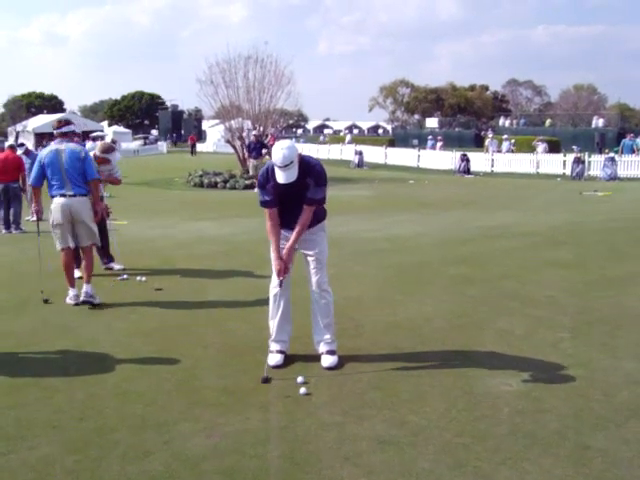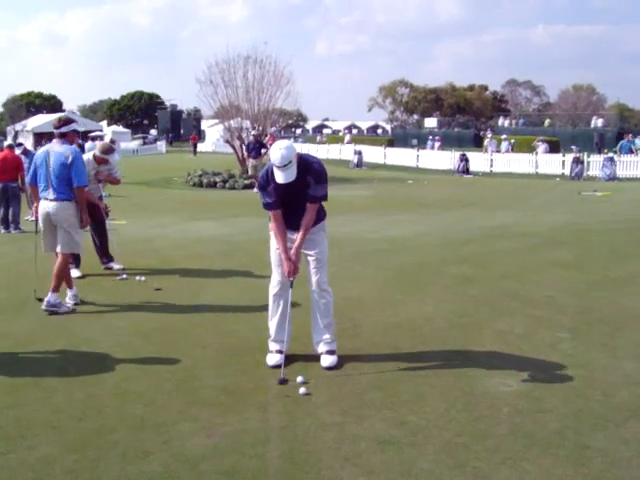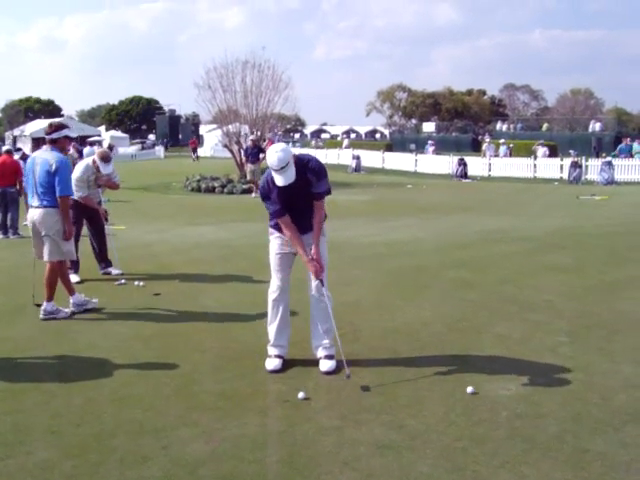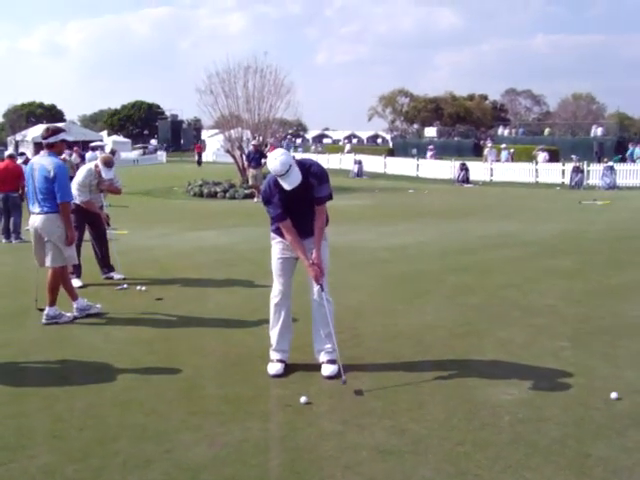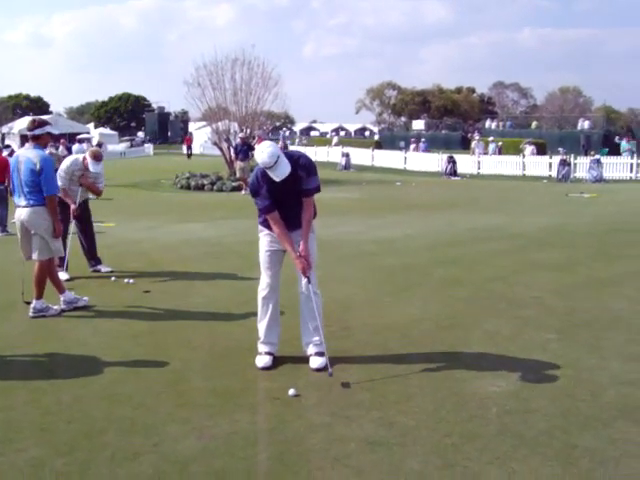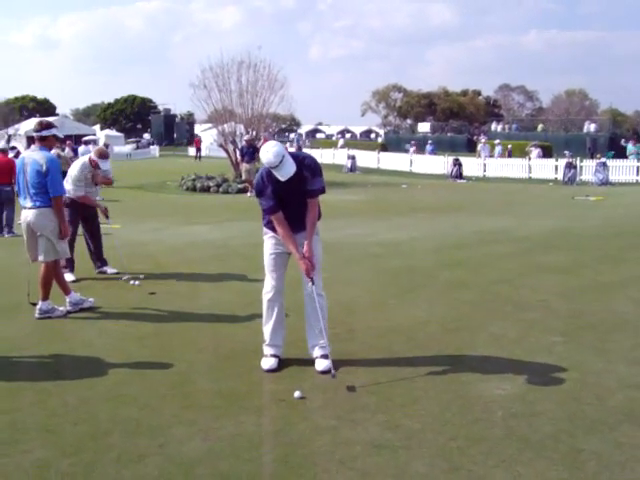
dt=0.5s
person 1, frame 1
left shoulder: (315, 171)
right shoulder: (266, 176)
left elbow: (307, 213)
right elbow: (271, 218)
left wrist: (290, 250)
right wrist: (276, 255)
left hip: (312, 230)
right hip: (281, 231)
left knee: (320, 285)
right knee: (278, 285)
left ankle: (327, 345)
right ankle: (278, 344)
person 1, frame 2
left shoulder: (315, 169)
right shoulder: (266, 177)
left elbow: (311, 211)
right elbow: (276, 219)
left wrist: (298, 248)
right wrist: (285, 257)
left hip: (313, 229)
right hip: (281, 231)
left knee: (320, 285)
right knee: (279, 284)
left ankle: (326, 344)
right ankle: (277, 344)
person 1, frame 3
left shoulder: (314, 167)
right shoulder: (267, 185)
left elbow: (319, 208)
right elbow: (287, 225)
left wrist: (316, 247)
right wrist: (306, 259)
left hip: (313, 232)
right hip: (282, 235)
left knee: (319, 289)
right knee: (278, 289)
left ankle: (325, 349)
right ankle: (276, 350)
person 1, frame 4
left shoulder: (316, 172)
right shoulder: (270, 189)
left elbow: (320, 213)
right elbow: (288, 230)
left wrist: (316, 251)
right wrist: (307, 263)
left hip: (314, 237)
right hip: (283, 240)
left knee: (320, 294)
right knee: (280, 294)
left ankle: (326, 354)
right ankle: (278, 354)
person 1, frame 5
left shoulder: (303, 164)
right shoulder: (257, 181)
left elbow: (308, 204)
right elbow: (275, 222)
left wrist: (304, 243)
right wrist: (294, 256)
left hip: (302, 229)
right hip: (271, 232)
left knee: (309, 286)
right knee: (268, 287)
left ankle: (315, 346)
right ankle: (266, 347)
person 1, frame 6
left shoulder: (309, 165)
right shoulder: (263, 181)
left elbow: (313, 206)
right elbow: (279, 222)
left wrist: (308, 243)
right wrist: (298, 257)
left hip: (306, 232)
right hip: (276, 235)
left knee: (314, 290)
right knee: (272, 290)
left ankle: (320, 349)
right ankle: (272, 349)
person 2, frame 1
left shoulder: (44, 154)
right shoulder: (81, 150)
left elbow: (35, 184)
right elbow: (93, 180)
left wrist: (37, 203)
right wrist: (97, 204)
left hip: (58, 203)
right hip: (81, 202)
left knee: (66, 250)
right knee: (87, 247)
left ankle: (73, 292)
right ankle: (87, 289)
person 2, frame 2
left shoulder: (40, 152)
right shoulder: (72, 153)
left elbow: (32, 182)
right elbow: (79, 187)
left wrist: (37, 203)
right wrist: (84, 212)
left hip: (44, 206)
right hip: (65, 206)
left knee: (62, 252)
right knee: (64, 253)
left ankle: (72, 292)
right ankle: (52, 299)
person 2, frame 3
left shoulder: (32, 158)
right shoulder: (59, 160)
left elbow: (28, 188)
right elbow: (62, 196)
right wrist: (68, 223)
left hip: (34, 212)
right hip: (51, 213)
left knee: (59, 258)
right knee: (54, 260)
left ankle: (76, 300)
right ankle: (48, 307)
person 2, frame 4
left shoulder: (31, 164)
right shoulder: (57, 166)
left elbow: (29, 195)
right elbow: (63, 202)
right wrist: (70, 229)
left hip: (35, 219)
right hip: (52, 219)
left knee: (60, 264)
right knee: (57, 266)
left ankle: (78, 304)
right ankle: (51, 312)
person 2, frame 5
left shoulder: (16, 157)
right shoulder: (43, 158)
left elbow: (14, 189)
right elbow: (50, 195)
right wrist: (57, 221)
left hip: (20, 212)
right hip: (39, 212)
left knee: (47, 257)
right knee: (43, 259)
left ankle: (66, 297)
right ankle: (38, 305)
person 2, frame 6
left shoulder: (22, 158)
right shoulder: (49, 160)
left elbow: (20, 190)
right elbow: (56, 196)
right wrist: (63, 223)
left hip: (26, 214)
right hip: (45, 214)
left knee: (52, 259)
right knee: (49, 261)
left ankle: (72, 299)
right ankle: (44, 306)
person 3, frame 1
left shoulder: (110, 162)
left elbow: (118, 180)
left wrist: (106, 178)
left knee: (102, 229)
left ankle: (107, 261)
right ankle: (75, 266)
person 3, frame 2
left shoulder: (109, 162)
right shoulder: (83, 163)
left elbow: (117, 180)
left wrist: (106, 178)
right wrist: (99, 203)
left hip: (96, 196)
left knee: (100, 229)
left ankle: (107, 260)
right ankle: (74, 266)
person 3, frame 3
left shoulder: (107, 167)
right shoulder: (82, 169)
left elbow: (116, 185)
right elbow: (82, 196)
left wrist: (105, 182)
right wrist: (99, 208)
left hip: (95, 201)
right hip: (76, 202)
left knee: (99, 233)
right knee: (74, 236)
left ankle: (105, 266)
right ankle: (73, 271)
person 3, frame 4
left shoulder: (109, 172)
right shoulder: (84, 174)
left elbow: (118, 190)
right elbow: (83, 200)
left wrist: (107, 187)
right wrist: (100, 213)
left hip: (96, 207)
right hip: (78, 207)
left knee: (101, 239)
right knee: (76, 241)
left ankle: (107, 270)
right ankle: (75, 276)
person 3, frame 5
left shoulder: (97, 168)
right shoulder: (70, 163)
left elbow: (99, 192)
right elbow: (61, 187)
left wrist: (88, 183)
right wrist: (71, 204)
left hip: (81, 200)
right hip: (62, 200)
left knee: (88, 232)
right knee: (61, 234)
left ankle: (95, 263)
right ankle: (61, 269)
person 3, frame 6
left shoulder: (102, 164)
right shoulder: (79, 169)
left elbow: (110, 181)
right elbow: (79, 195)
left wrist: (101, 179)
right wrist: (99, 206)
left hip: (88, 201)
right hip: (72, 201)
left knee: (95, 233)
right knee: (70, 235)
left ankle: (101, 264)
right ankle: (68, 270)
